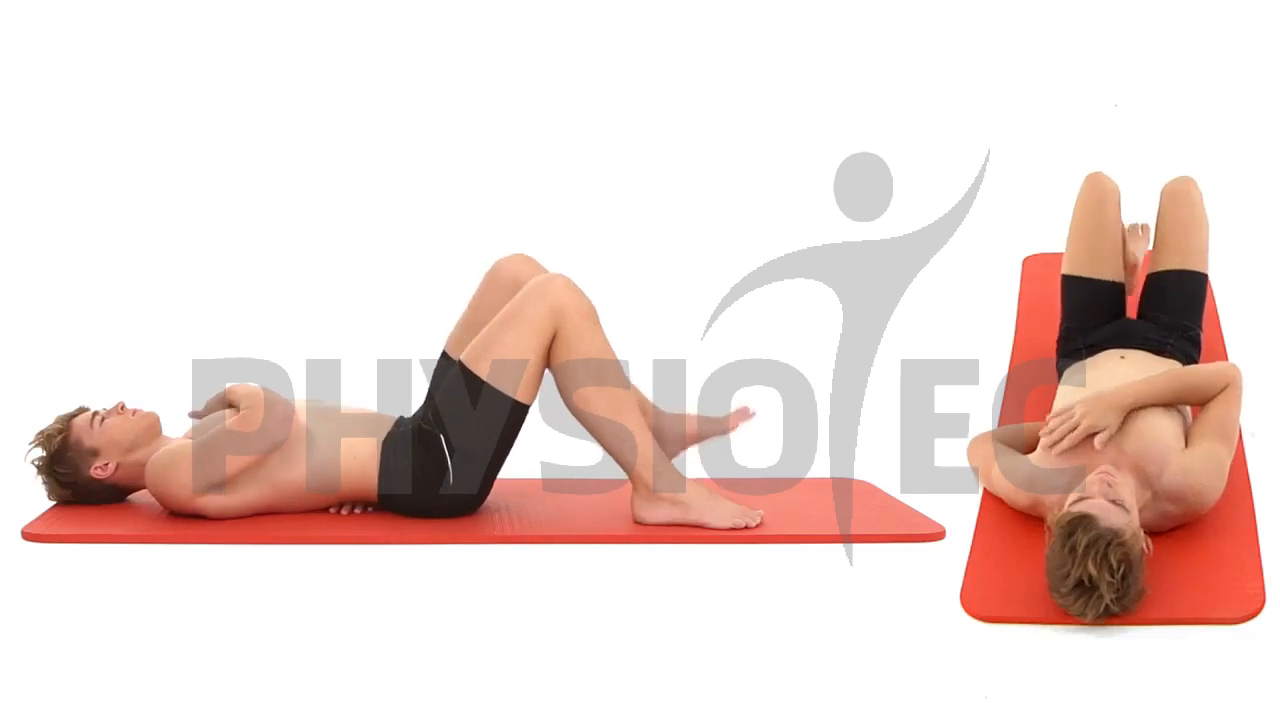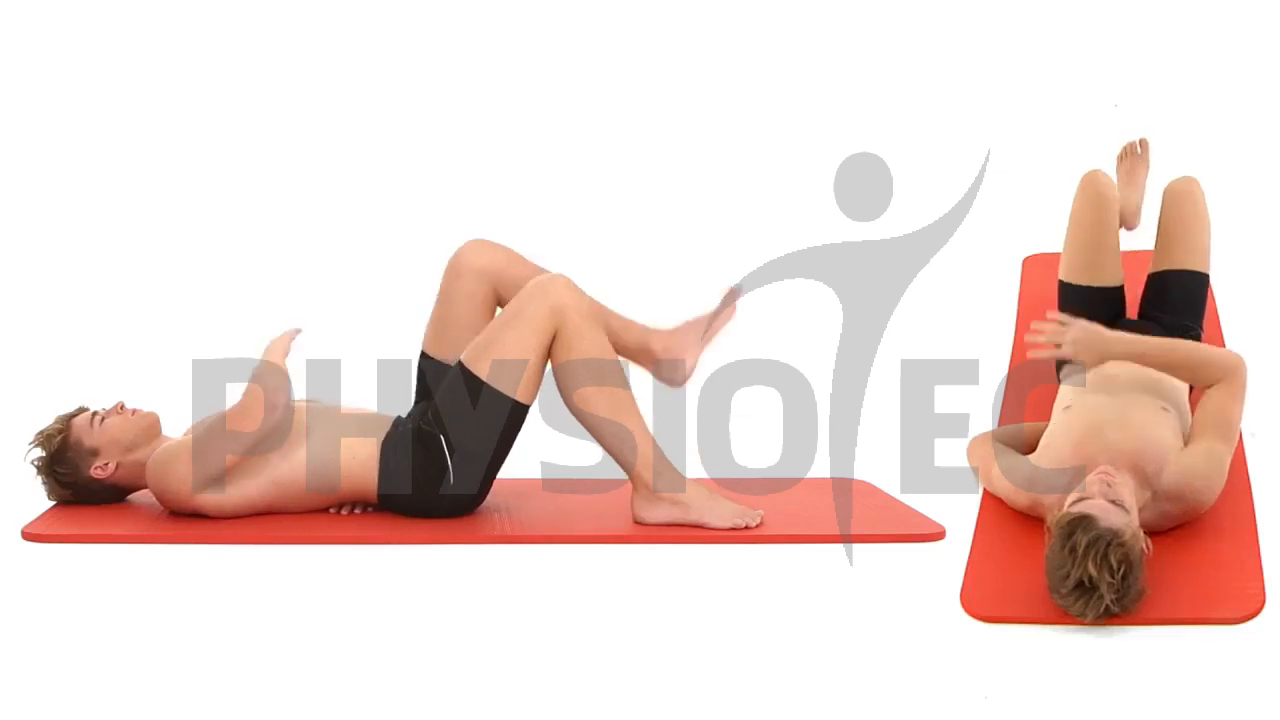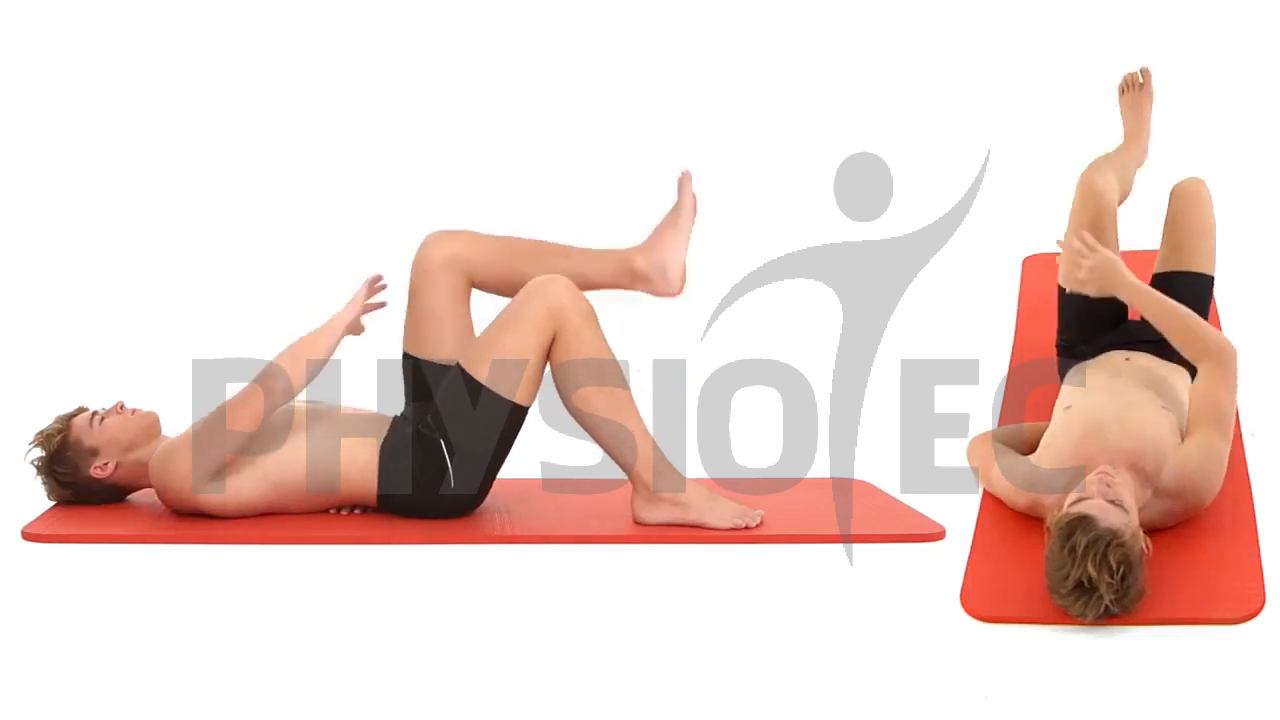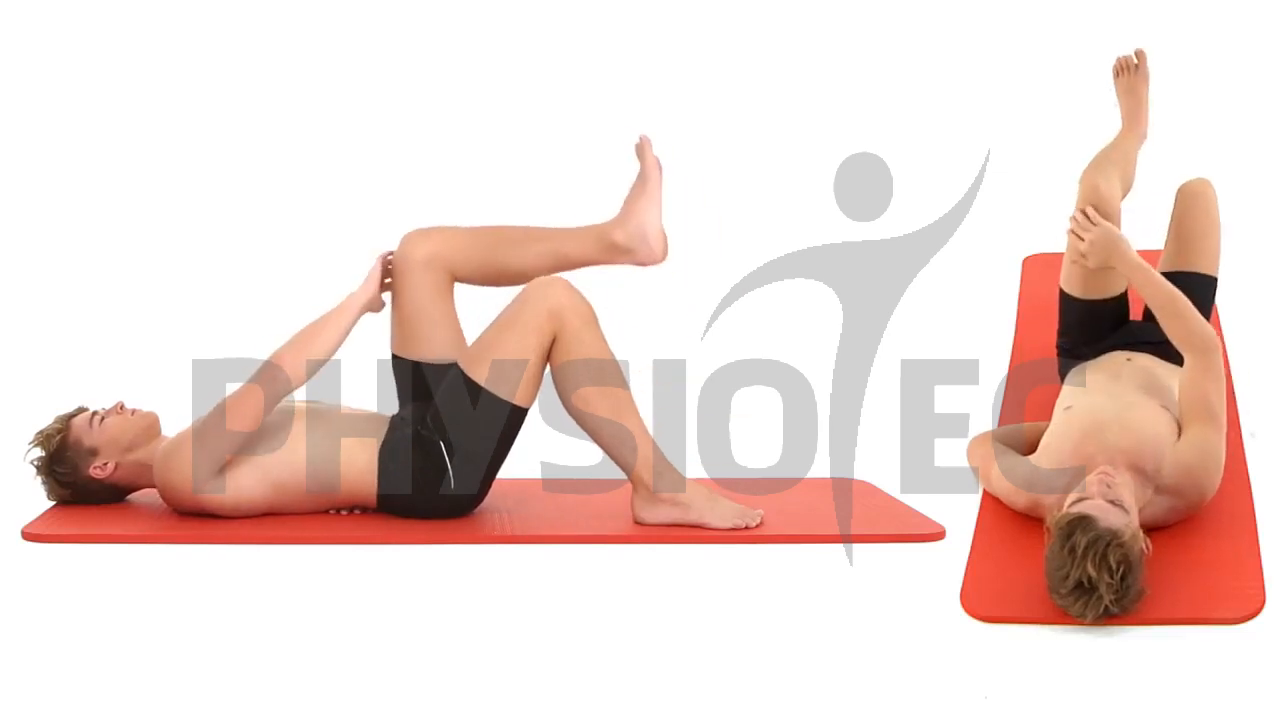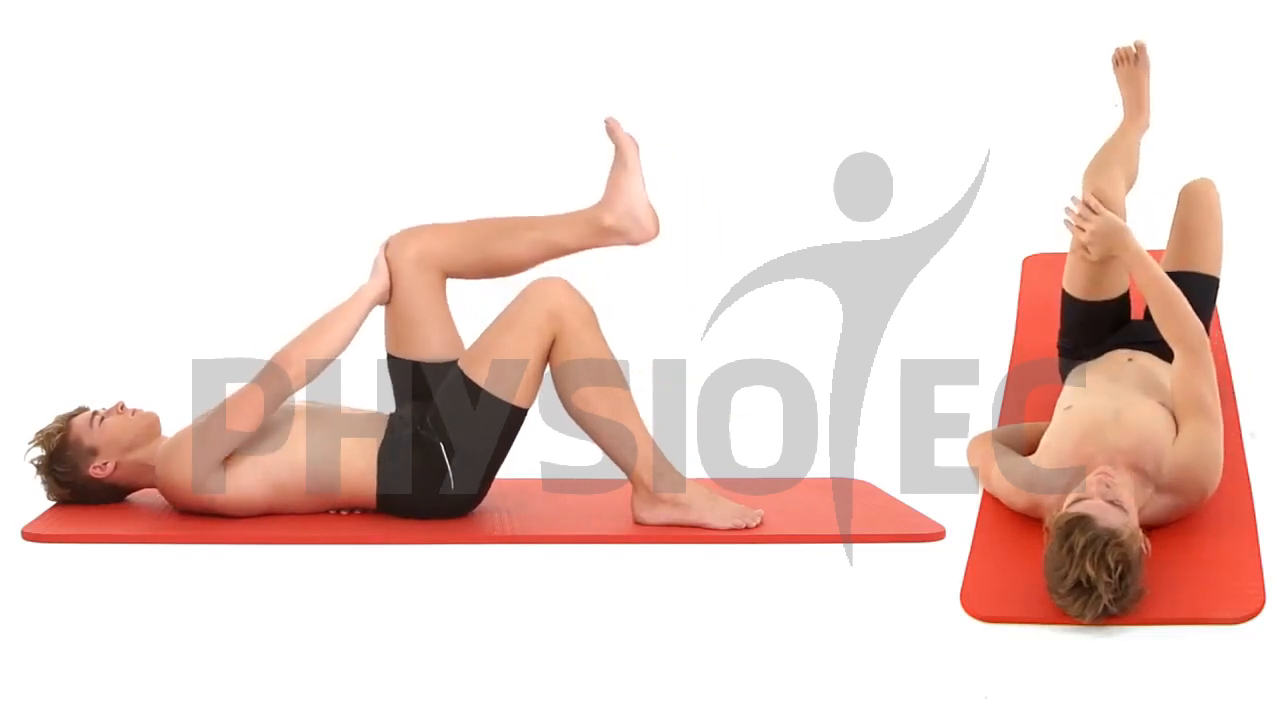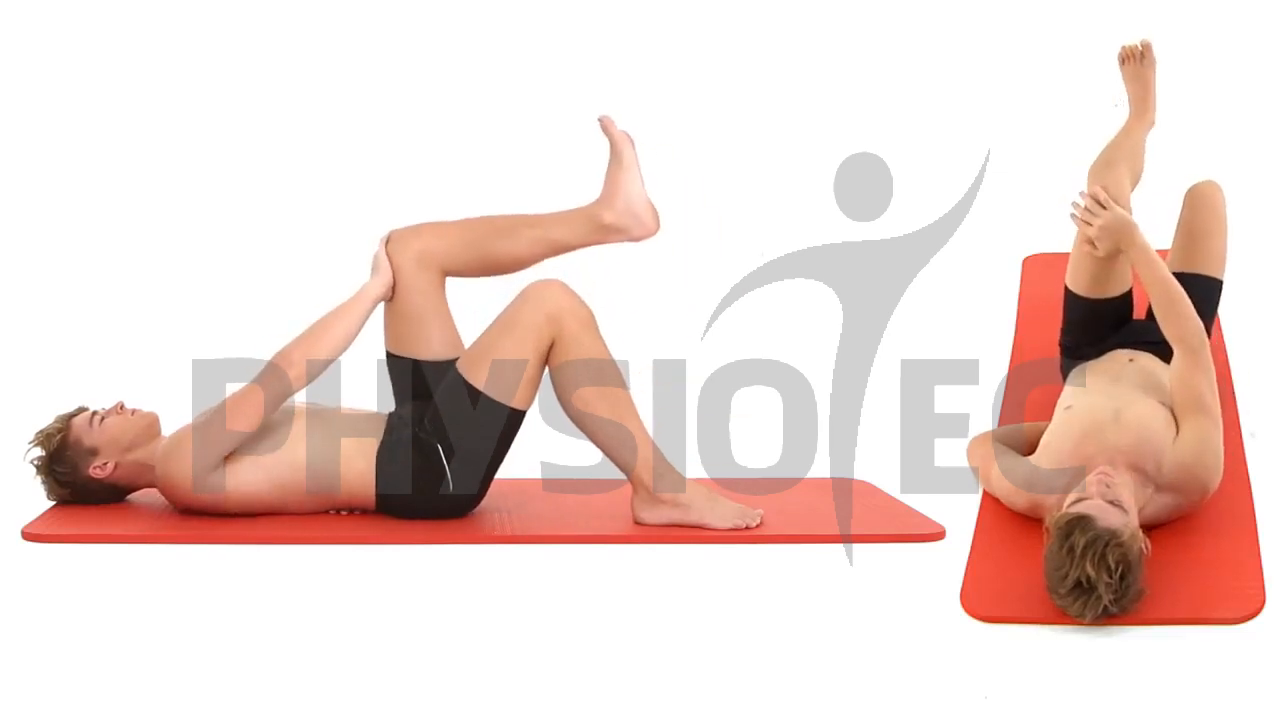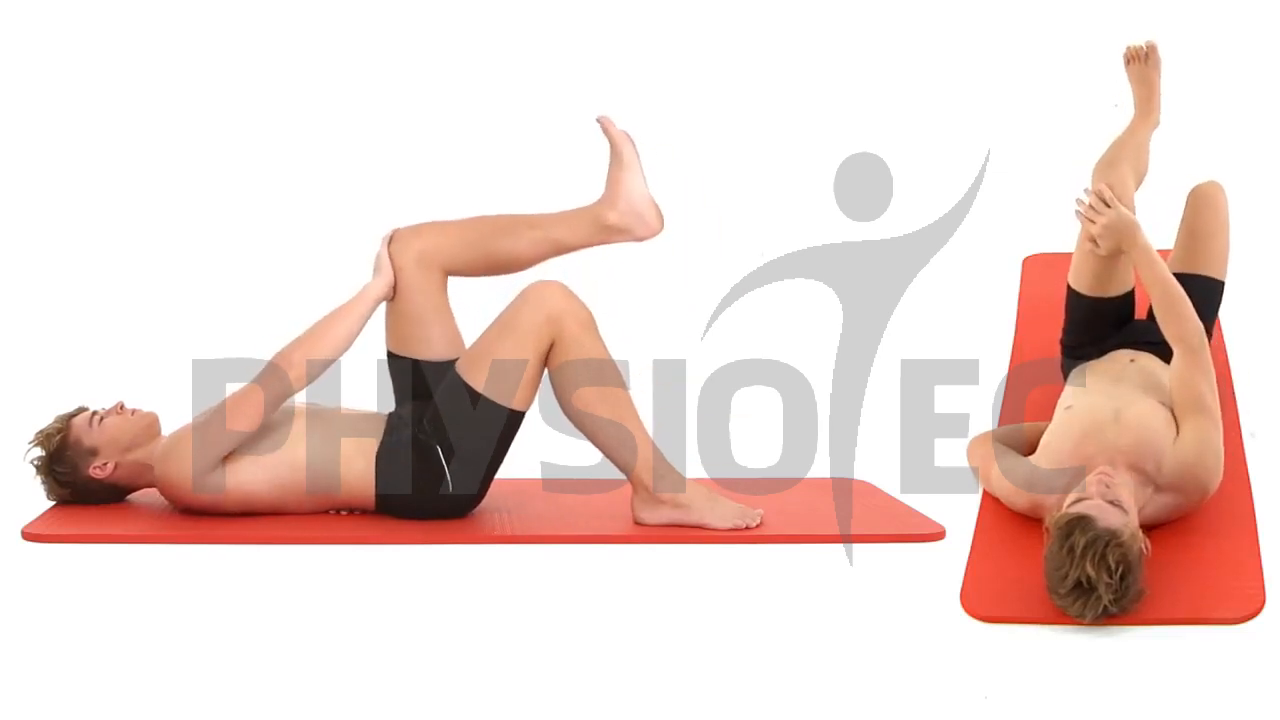
dt=0.3s
person 1, frame 1
left shoulder: (198, 451)
right shoulder: (175, 472)
right elbow: (281, 423)
right wrist: (238, 392)
left hip: (420, 439)
right hip: (434, 468)
left knee: (517, 272)
right knee: (556, 298)
left ankle: (653, 427)
right ankle: (660, 488)
person 1, frame 2
left shoulder: (199, 452)
right shoulder: (174, 473)
right elbow: (267, 411)
right wrist: (276, 348)
left hip: (420, 437)
right hip: (436, 467)
left knee: (478, 260)
right knee: (554, 300)
left ankle: (659, 350)
right ankle: (662, 491)
person 1, frame 3
left shoulder: (198, 452)
right shoulder: (178, 471)
right elbow: (269, 396)
right wrist: (341, 322)
left hip: (419, 435)
right hip: (434, 469)
left knee: (443, 252)
right knee: (553, 298)
left ankle: (641, 266)
right ankle: (661, 492)
person 1, frame 4
left shoulder: (198, 450)
right shoulder: (180, 470)
right elbow: (269, 386)
right wrist: (360, 299)
left hip: (420, 434)
right hip: (435, 465)
left knee: (420, 252)
right knee: (553, 301)
left ankle: (619, 237)
right ankle: (662, 491)
person 1, frame 5
left shoulder: (194, 450)
right shoulder: (184, 470)
right elbow: (275, 382)
right wrist: (369, 297)
left hip: (419, 431)
right hip: (434, 468)
left knee: (411, 250)
right knee: (553, 303)
left ankle: (607, 219)
right ankle: (662, 492)
person 1, frame 6
left shoulder: (199, 449)
right shoulder: (182, 469)
right elbow: (273, 384)
right wrist: (370, 293)
left hip: (418, 432)
right hip: (432, 466)
left knee: (409, 247)
right knee: (552, 304)
left ankle: (607, 218)
right ankle: (662, 491)
person 1, frame 7
left shoulder: (193, 453)
right shoulder: (180, 468)
right elbow: (274, 385)
right wrist: (372, 294)
left hip: (418, 431)
right hip: (433, 467)
left knee: (413, 247)
right knee: (550, 306)
left ankle: (609, 217)
right ankle: (662, 491)
person 2, frame 1
left shoulder: (1035, 493)
right shoulder: (1187, 495)
left elbow: (979, 445)
right elbow: (1228, 377)
left wrist: (1054, 427)
right wrist: (1121, 401)
left hip: (1087, 352)
right hip: (1165, 351)
left knee: (1100, 186)
right knee: (1181, 188)
left ankle: (1127, 266)
right ankle: (1133, 266)
person 2, frame 2
left shoulder: (1036, 495)
right shoulder: (1184, 495)
left elbow: (980, 446)
right elbow: (1231, 372)
left wrist: (1057, 428)
right wrist: (1114, 342)
left hip: (1086, 366)
right hip: (1163, 371)
left knee: (1097, 184)
right knee: (1183, 191)
left ankle: (1127, 207)
person 2, frame 3
left shoulder: (1032, 495)
right shoulder: (1186, 493)
left elbow: (979, 445)
right elbow: (1221, 356)
left wrist: (1055, 426)
right wrist: (1126, 284)
left hip: (1087, 359)
right hip: (1166, 362)
left knee: (1095, 185)
right knee: (1189, 191)
left ankle: (1135, 143)
person 2, frame 4
left shoulder: (1033, 496)
right shoulder: (1186, 490)
left elbow: (979, 444)
right elbow: (1204, 351)
left wrist: (1056, 427)
right wrist: (1126, 259)
left hip: (1089, 361)
right hip: (1164, 361)
left knee: (1096, 194)
right knee: (1196, 190)
left ankle: (1135, 125)
person 2, frame 5
left shoulder: (1034, 496)
right shoulder: (1187, 486)
left elbow: (979, 444)
right elbow: (1193, 347)
left wrist: (1055, 426)
right wrist: (1127, 247)
left hip: (1090, 360)
right hip: (1162, 359)
left knee: (1099, 194)
right knee: (1199, 192)
left ankle: (1137, 116)
person 2, frame 6
left shoulder: (1033, 495)
right shoulder: (1187, 485)
left elbow: (979, 444)
right elbow: (1191, 347)
left wrist: (1057, 426)
right wrist: (1134, 243)
left hip: (1090, 361)
right hip: (1162, 361)
left knee: (1107, 190)
right knee: (1204, 194)
left ankle: (1142, 114)
person 2, frame 7
left shoulder: (1032, 494)
right shoulder: (1188, 484)
left elbow: (978, 444)
right elbow: (1191, 346)
left wrist: (1056, 426)
right wrist: (1138, 244)
left hip: (1091, 359)
right hip: (1162, 360)
left knee: (1110, 187)
right knee: (1207, 194)
left ankle: (1147, 114)
